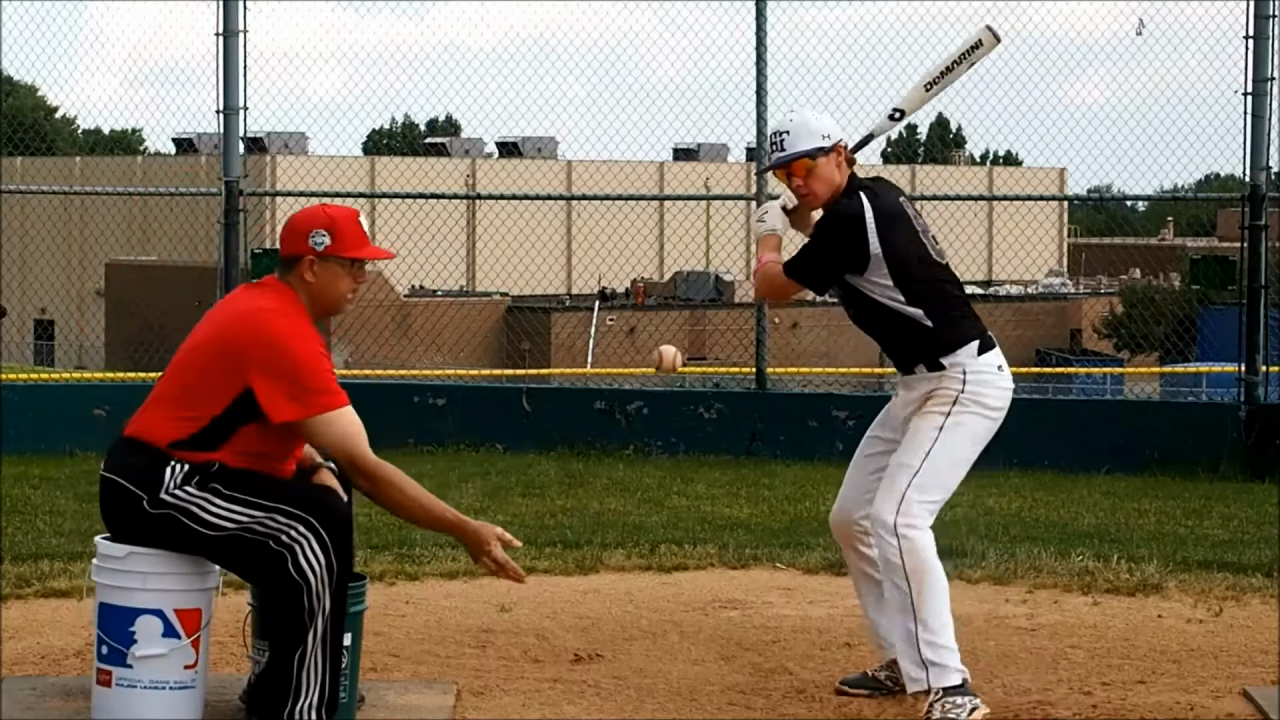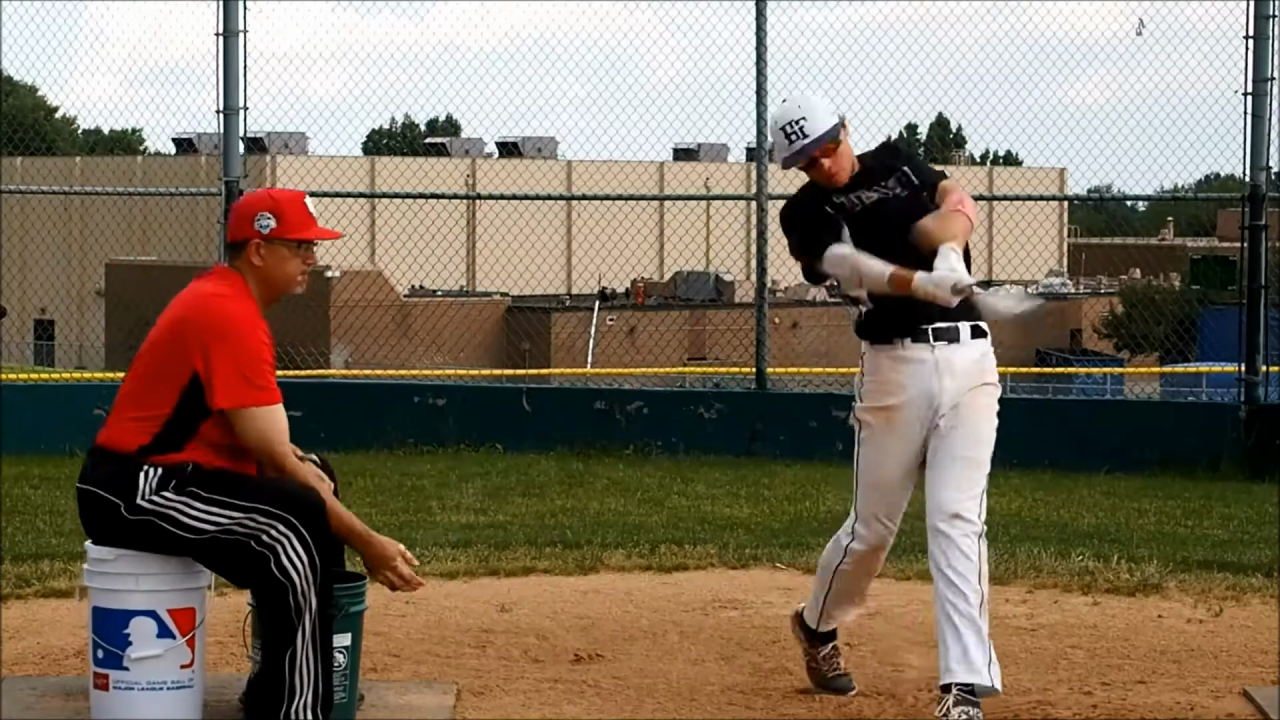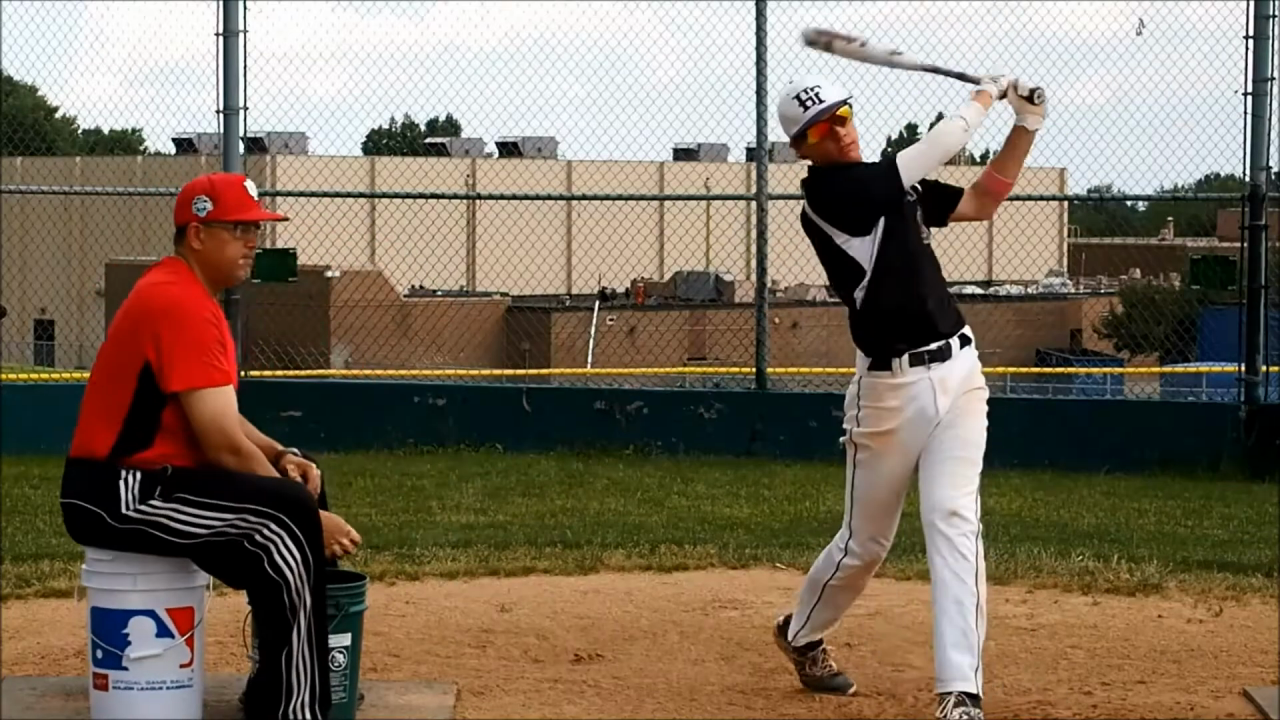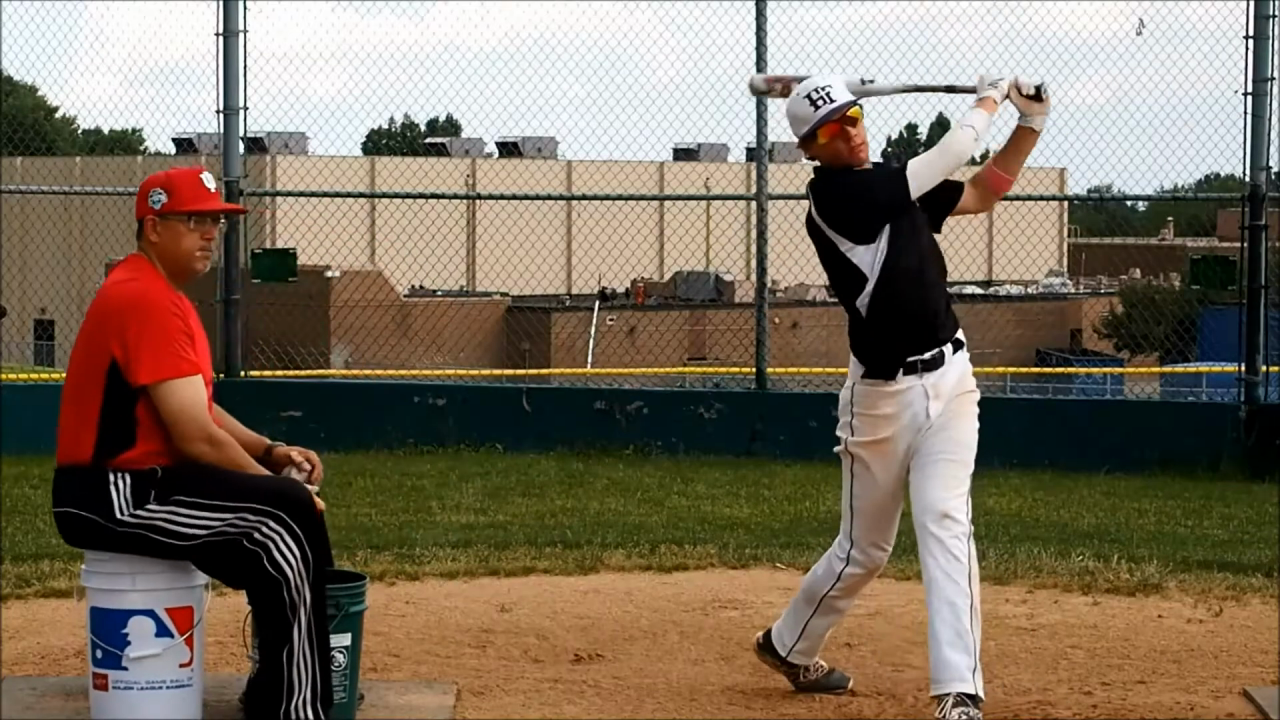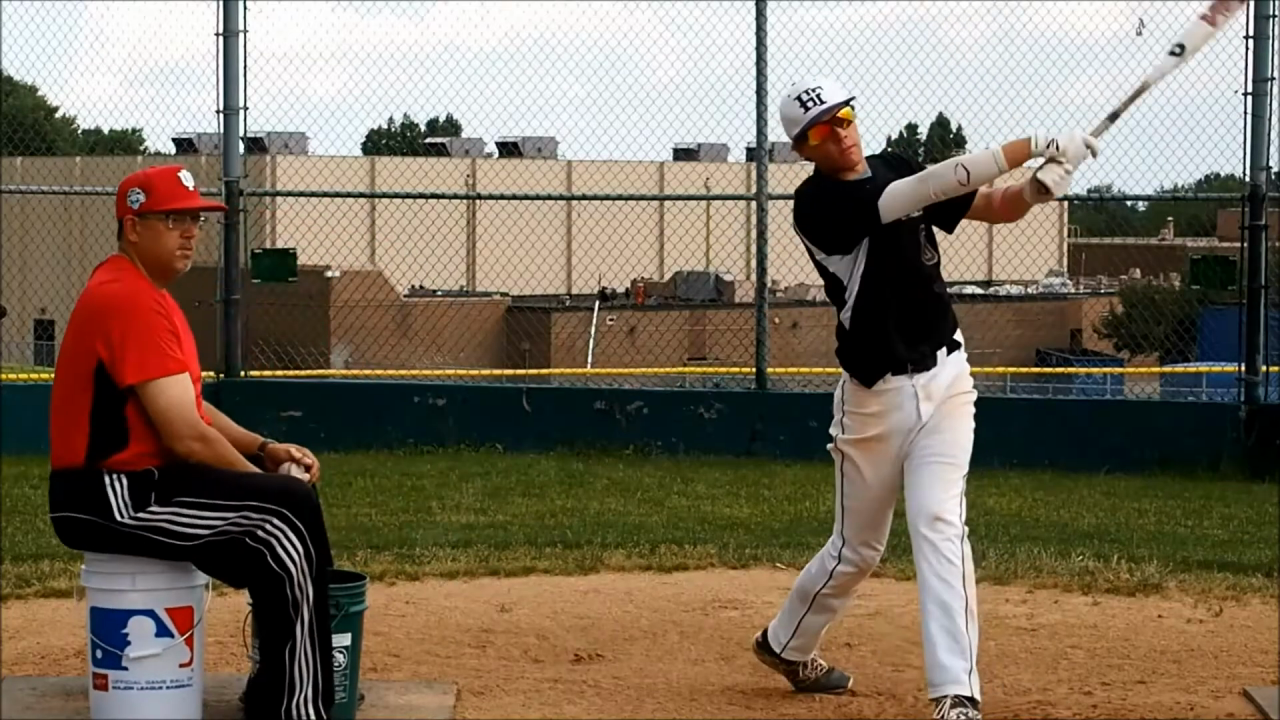
dt=0.2s
person 1, frame 1
left shoulder: (850, 217)
right shoulder: (872, 195)
left elbow: (771, 288)
left wrist: (768, 232)
right wrist: (799, 215)
left hip: (964, 380)
right hip: (924, 385)
left knee: (898, 519)
right knee: (851, 518)
right ankle: (906, 659)
person 1, frame 2
left shoulder: (898, 162)
right shoulder: (802, 213)
left elbow: (957, 206)
right elbow: (856, 270)
left wrist: (948, 255)
right wrist: (915, 282)
left hip: (965, 362)
right hip: (893, 372)
left knee: (957, 520)
right knee: (870, 529)
right ankle: (818, 626)
person 1, frame 3
left shoulder: (894, 175)
right shoulder: (825, 188)
left elbow: (978, 203)
right elbow: (938, 149)
left wrist: (1025, 124)
right wrist: (982, 97)
left hip: (958, 371)
right hip: (890, 384)
left knee: (953, 521)
right knee: (865, 542)
right ankle: (801, 635)
person 1, frame 4
left shoulder: (890, 181)
right shoulder: (832, 194)
left elbow: (981, 195)
right elbow: (948, 155)
left wrist: (1031, 122)
right wrist: (988, 99)
left hip: (950, 377)
right hip: (884, 392)
left knee: (946, 522)
right knee: (864, 549)
right ankle: (786, 643)
person 1, frame 5
left shoulder: (897, 168)
right shoulder: (816, 203)
left elbow: (993, 206)
right elbow: (930, 187)
left wrist: (1040, 184)
right wrist: (1031, 147)
left hip: (946, 379)
right hip: (876, 396)
left knee: (939, 524)
right knee: (856, 548)
right ankle: (783, 643)
person 2, frame 1
left shoulder: (260, 299)
right shoulder: (286, 332)
right elbow: (363, 467)
left wrist: (315, 466)
right wrist: (466, 531)
left hip: (174, 473)
right hip: (153, 487)
left knee: (322, 487)
right knee: (316, 526)
person 2, frame 2
left shoulder: (220, 294)
right shoulder: (233, 318)
left elbow: (233, 417)
right elbow: (277, 463)
left wrist: (302, 467)
right wrist: (367, 543)
left hip: (152, 476)
right hip: (131, 492)
left knee: (311, 492)
right knee: (302, 522)
person 2, frame 3
left shoulder: (182, 290)
right shoulder: (182, 304)
left elbow: (216, 417)
right elbow: (227, 448)
left wrist: (281, 456)
right wrist: (313, 517)
left hip: (143, 478)
right hip: (115, 496)
left knee: (298, 487)
right knee: (290, 521)
person 2, frame 4
left shoulder: (159, 292)
right shoulder: (146, 299)
left elbow: (197, 408)
right elbow: (198, 440)
left wrist: (269, 450)
right wrist: (286, 494)
left hip: (135, 480)
right hip: (108, 496)
left knee: (289, 489)
right knee: (287, 517)
person 2, frame 5
left shoulder: (146, 293)
right shoulder: (129, 300)
left elbow: (189, 407)
right elbow: (188, 439)
left wrist: (264, 449)
right wrist: (267, 482)
left hip: (131, 482)
right hip: (105, 498)
left knee: (291, 494)
right knee: (289, 513)
